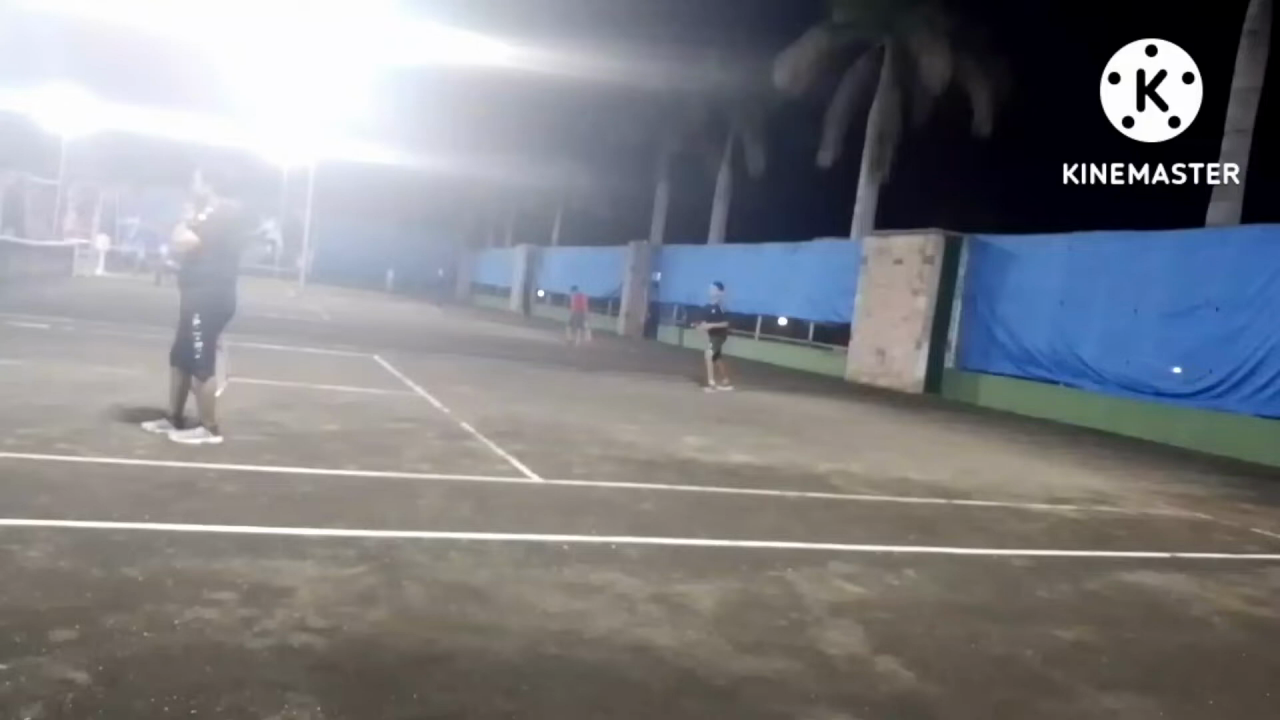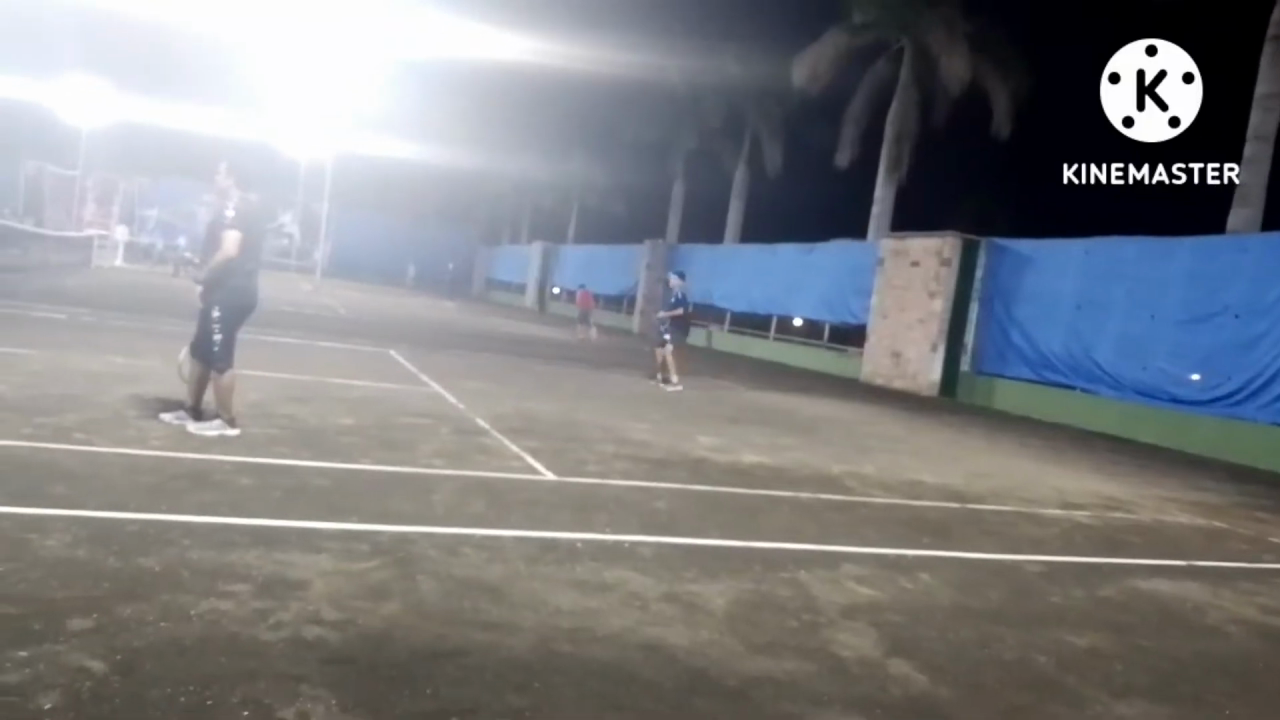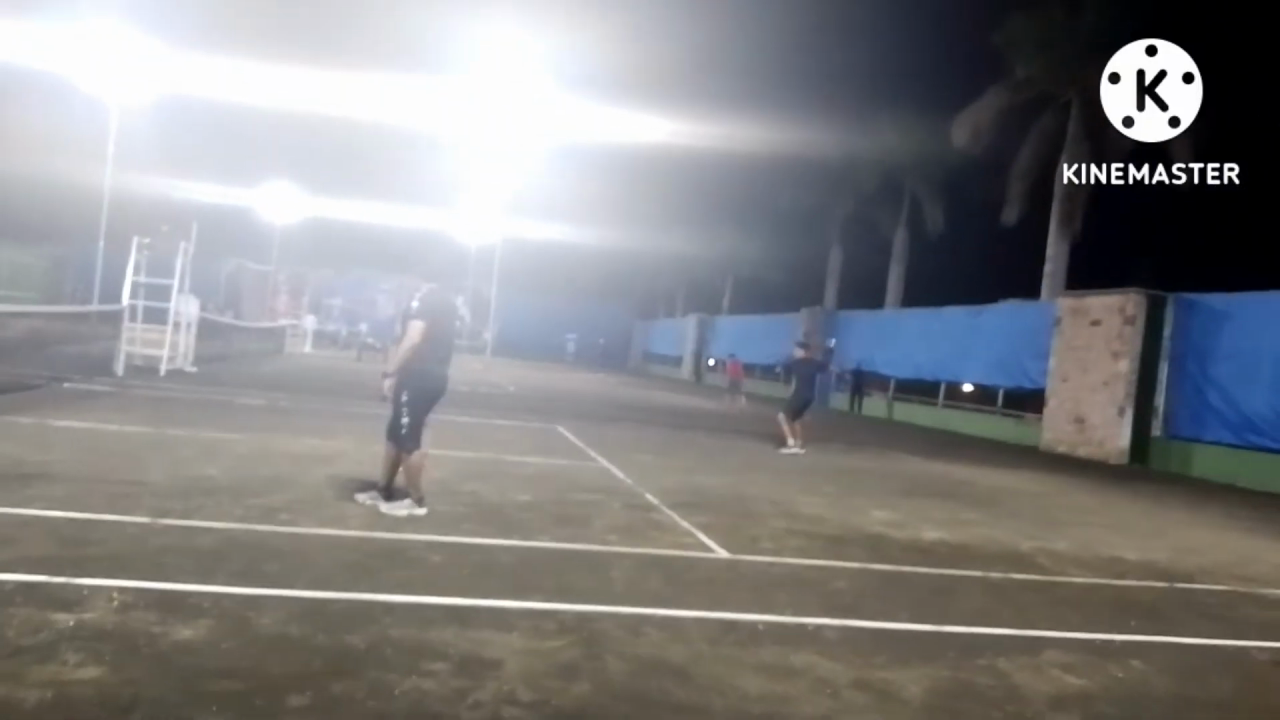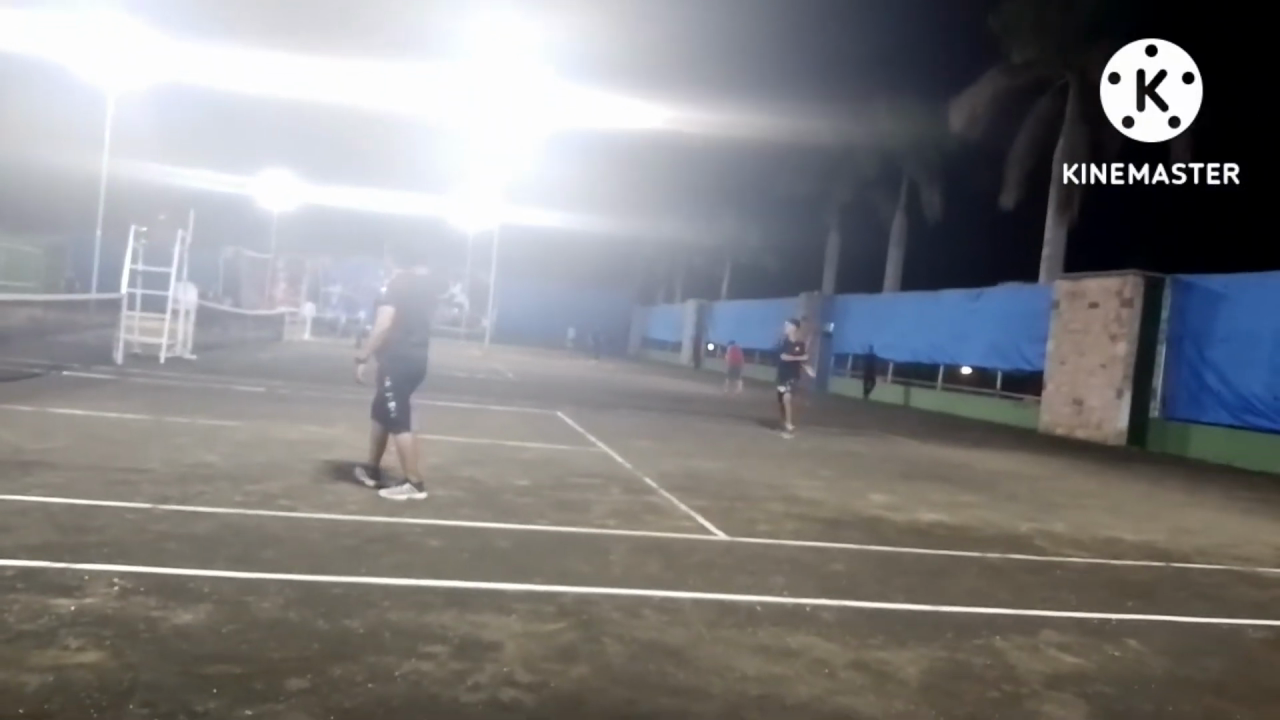
dt=1s
person 1, frame 1
left shoulder: (214, 214)
right shoulder: (231, 214)
left elbow: (181, 244)
left wrist: (187, 222)
left hip: (206, 299)
right hip: (208, 296)
left knee: (201, 365)
right knee: (180, 359)
left ankle: (209, 428)
right ankle: (174, 418)
person 1, frame 2
left shoulder: (236, 208)
right shoulder: (249, 208)
left elbow: (228, 250)
left wrist: (202, 280)
left hip: (229, 292)
right hip: (231, 291)
left knee: (219, 357)
right knee: (200, 351)
left ankle: (227, 421)
right ankle: (192, 410)
person 1, frame 3
left shoulder: (425, 298)
right shoulder: (446, 302)
left elbow: (412, 339)
left wrist: (390, 372)
left hip: (418, 378)
right hip: (433, 376)
left knee: (408, 440)
right knee: (395, 435)
left ankle: (415, 500)
right ankle: (384, 490)
person 1, frame 4
left shoulder: (395, 284)
right shoulder: (426, 284)
left elbow: (383, 325)
left wrist: (363, 358)
left hip: (397, 361)
right hip: (416, 359)
left knee: (399, 422)
right knee: (380, 413)
left ankle: (414, 484)
right ankle: (371, 471)
